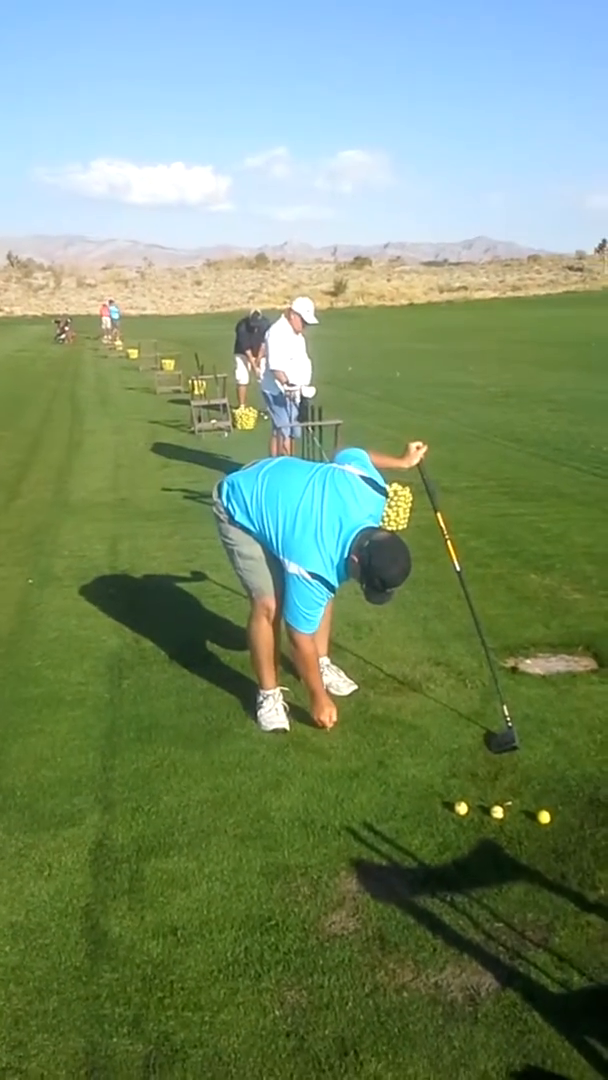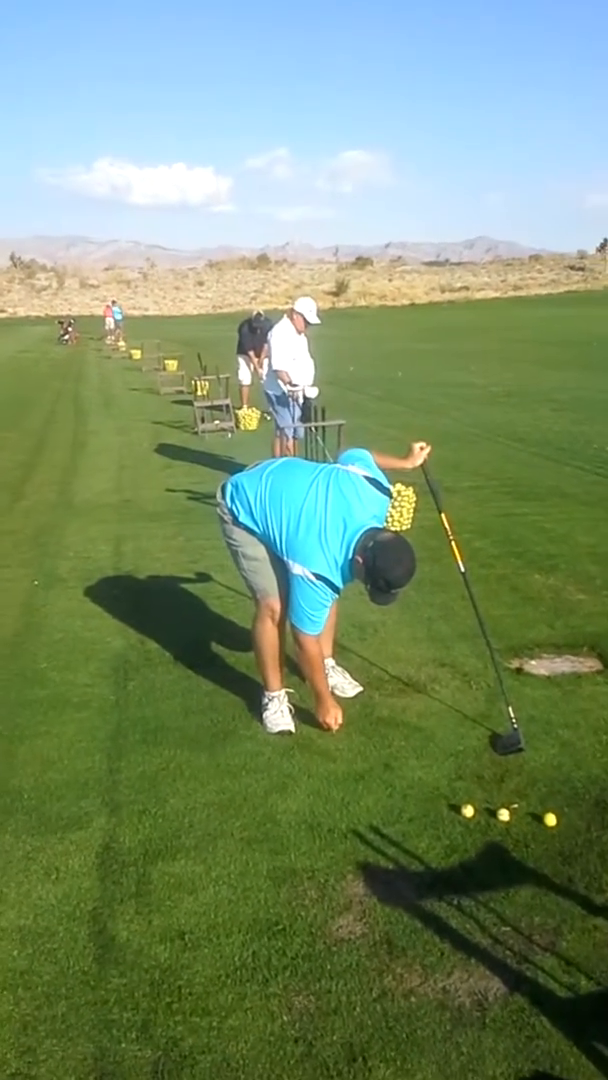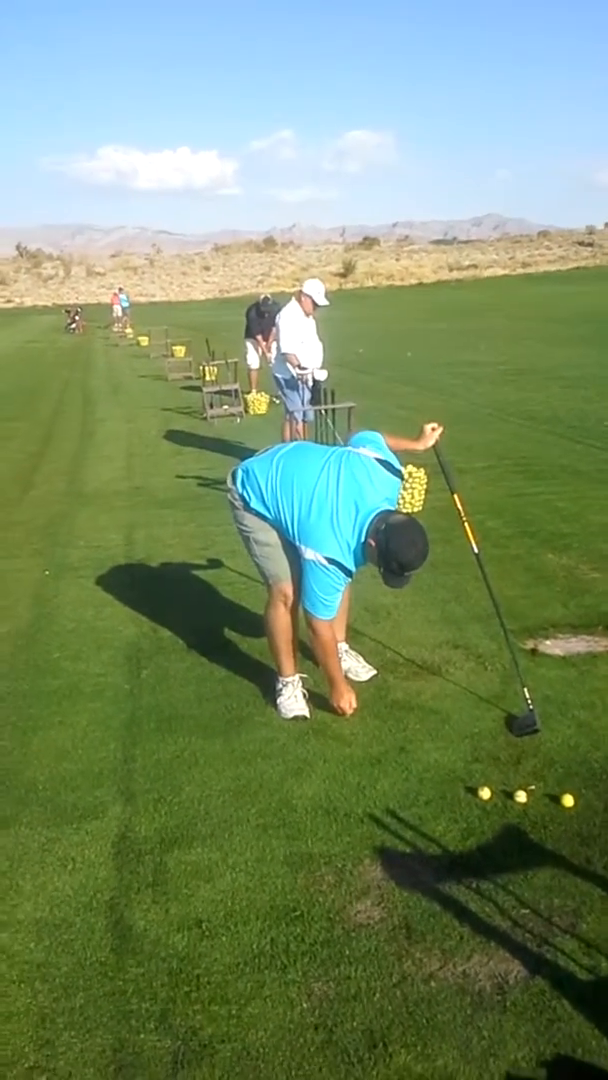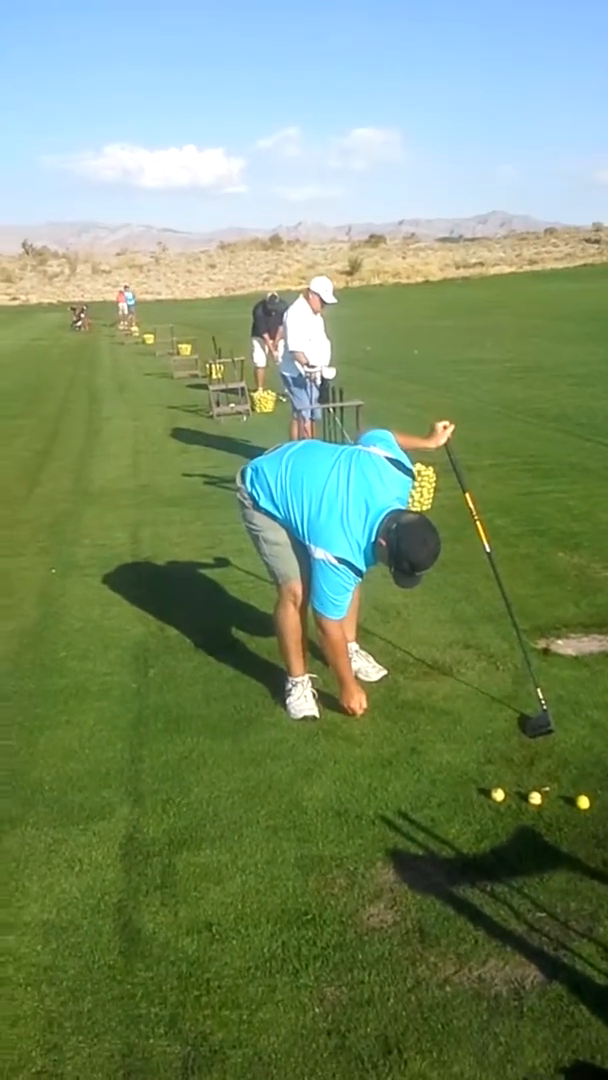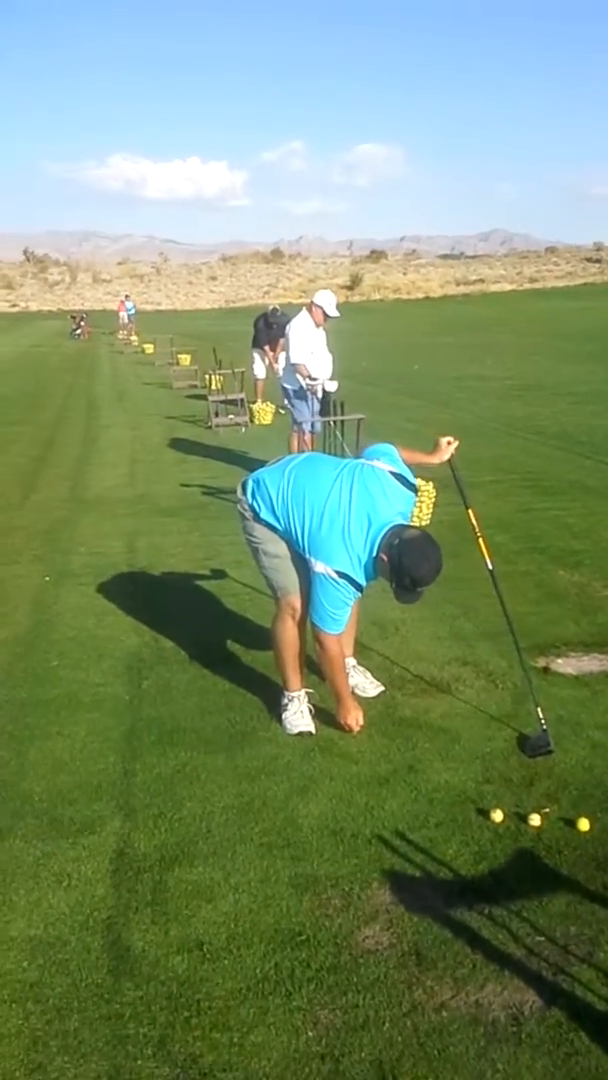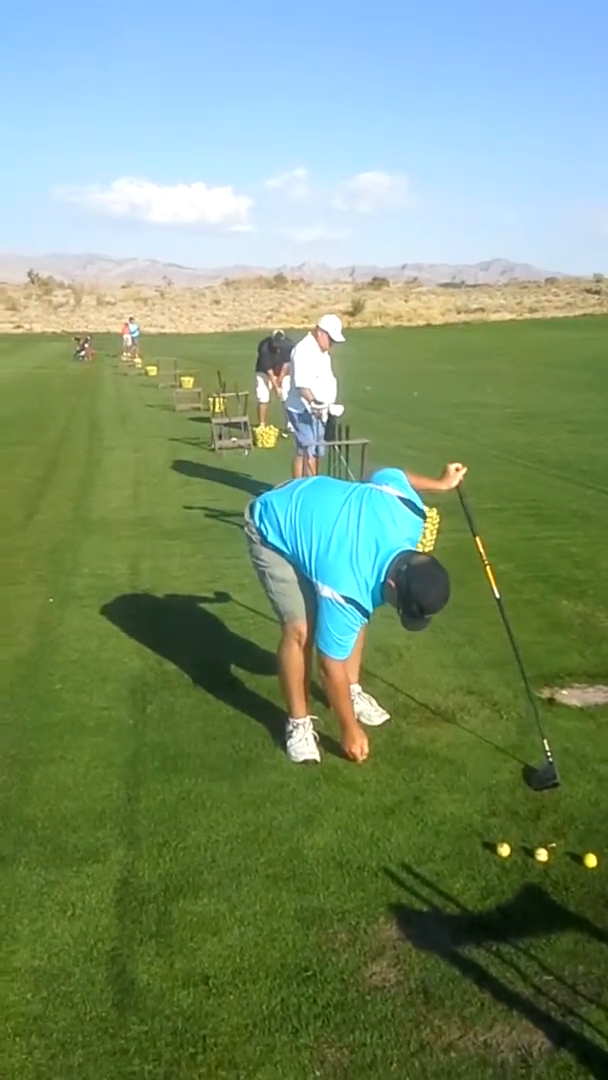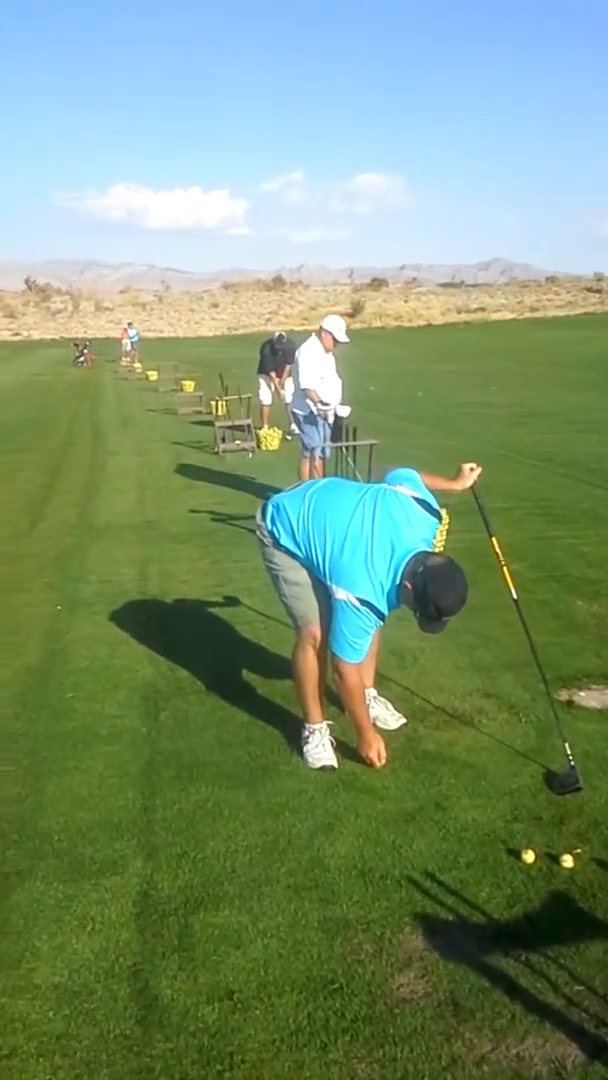
dt=0.1s
person 1, frame 1
left shoulder: (373, 493)
right shoulder: (313, 568)
left elbow: (350, 455)
right elbow: (301, 638)
left wrist: (402, 461)
right wrist: (319, 699)
right hip: (238, 508)
left knee: (322, 593)
right knee: (269, 604)
left ankle: (321, 664)
right ankle: (268, 695)
person 1, frame 2
left shoulder: (376, 494)
right shoulder: (318, 569)
left elbow: (354, 455)
right elbow: (306, 639)
left wrist: (406, 462)
right wrist: (324, 701)
right hip: (242, 509)
left knee: (324, 597)
right knee: (274, 605)
left ankle: (326, 666)
right ankle: (273, 696)
person 1, frame 3
left shoulder: (388, 476)
right shoulder: (330, 553)
left elbow: (365, 438)
right elbow: (319, 625)
left wrist: (417, 443)
right wrist: (338, 686)
right hip: (253, 495)
left knee: (338, 580)
right knee: (286, 591)
left ankle: (339, 650)
right ankle: (287, 682)
person 1, frame 4
left shoulder: (399, 474)
right shoulder: (340, 552)
left elbow: (375, 436)
right elbow: (329, 624)
left wrist: (428, 442)
right wrist: (348, 687)
right hip: (262, 494)
left knee: (348, 578)
right knee: (295, 590)
left ankle: (350, 649)
right ankle: (296, 681)
person 1, frame 5
left shoulder: (402, 489)
right shoulder: (340, 566)
left elbow: (379, 450)
right elbow: (327, 639)
left wrist: (432, 457)
right wrist: (345, 703)
right hip: (263, 506)
left knee: (348, 593)
right knee: (294, 604)
left ankle: (347, 665)
right ankle: (293, 697)
person 1, frame 6
left shoulder: (410, 514)
right shoulder: (348, 591)
left elbow: (388, 475)
right elbow: (331, 664)
left wrist: (441, 484)
right wrist: (350, 731)
right hip: (271, 528)
right knee: (301, 629)
left ankle: (352, 692)
right ankle: (298, 724)
person 1, frame 7
left shoulder: (425, 515)
right shoulder: (362, 594)
left elbow: (402, 475)
right elbow: (345, 668)
left wrist: (455, 483)
right wrist: (366, 735)
right hip: (283, 532)
right knee: (315, 633)
left ankle: (367, 695)
right ankle: (314, 729)
